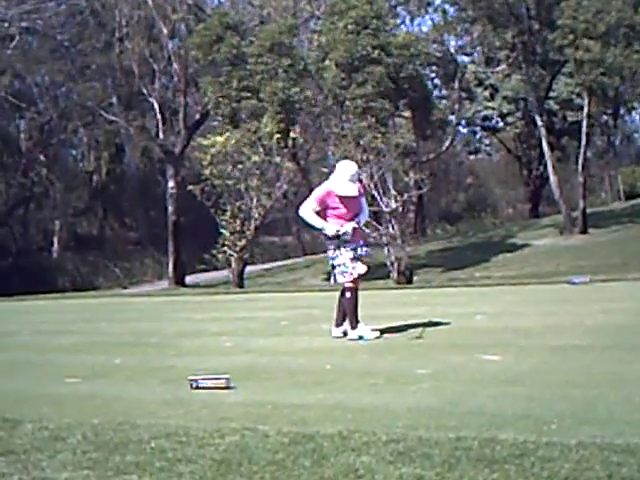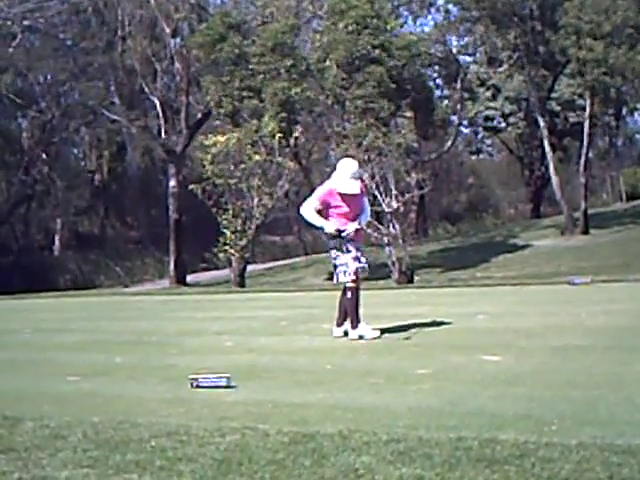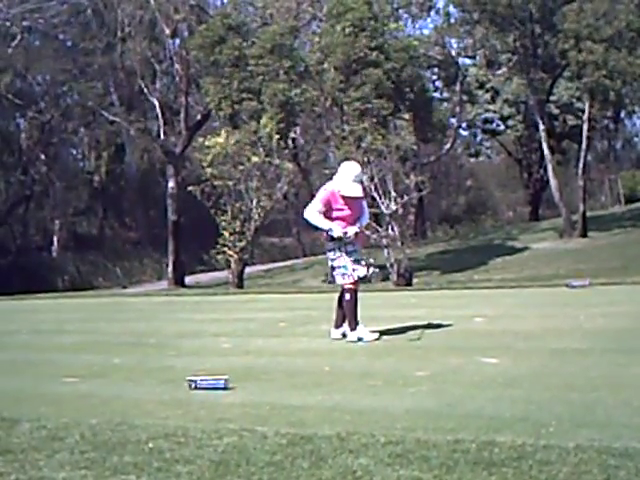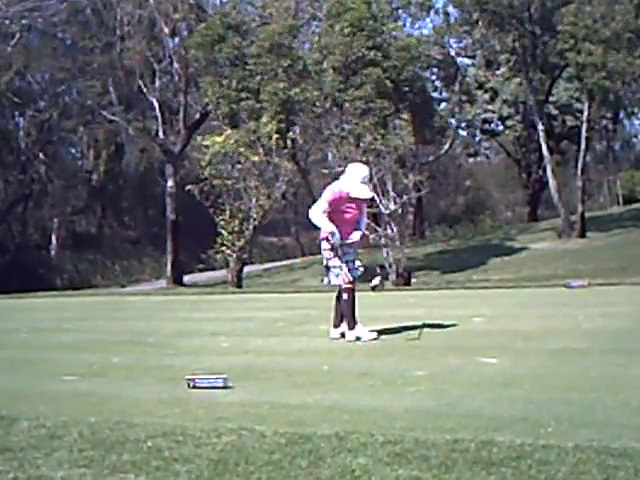
dt=0.3s
person 1, frame 1
left shoulder: (357, 187)
right shoulder: (325, 191)
left elbow: (364, 211)
right elbow: (304, 210)
left wrist: (354, 223)
right wrist: (325, 226)
left hip: (354, 240)
right hip: (338, 242)
left knee: (350, 283)
right knee: (350, 281)
left ankle: (339, 326)
right ankle: (355, 327)
person 1, frame 2
left shoulder: (359, 187)
right shoulder: (327, 190)
left elbow: (366, 211)
right elbow: (306, 209)
left wrist: (357, 224)
right wrist: (325, 224)
left hip: (355, 240)
right hip: (340, 241)
left knee: (351, 282)
right knee: (352, 281)
left ankle: (340, 325)
right ankle: (356, 327)
person 1, frame 3
left shoulder: (358, 190)
right shoulder: (329, 191)
left elbow: (364, 213)
right elbow: (310, 212)
left wrist: (357, 227)
right wrist: (331, 227)
left hip: (353, 242)
right hip: (338, 244)
left knee: (349, 285)
right knee: (350, 284)
left ankle: (338, 328)
right ankle: (354, 329)
person 1, frame 4
left shoulder: (357, 192)
right shoulder: (334, 192)
left elbow: (361, 215)
right elbow: (314, 213)
left wrist: (359, 230)
right wrist: (331, 231)
left hip: (348, 244)
right hip: (334, 245)
left knee: (346, 284)
right knee: (347, 284)
left ankle: (337, 327)
right ankle: (352, 329)
